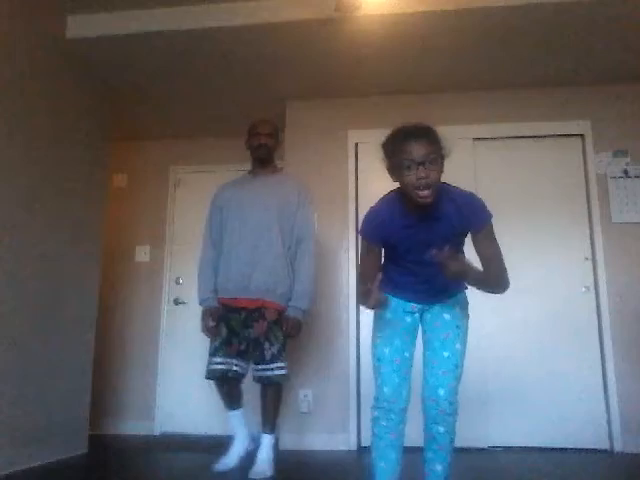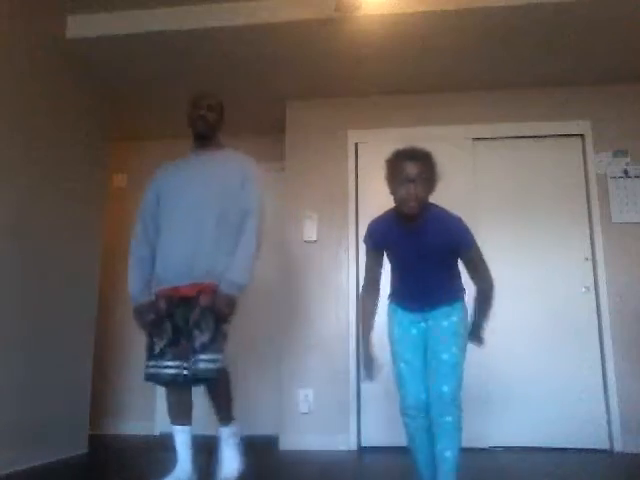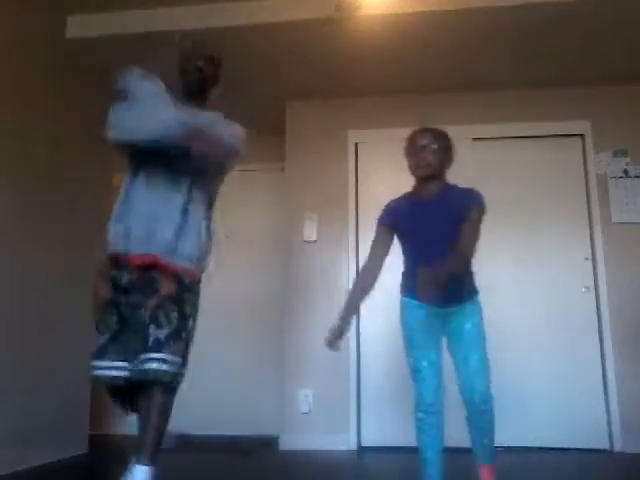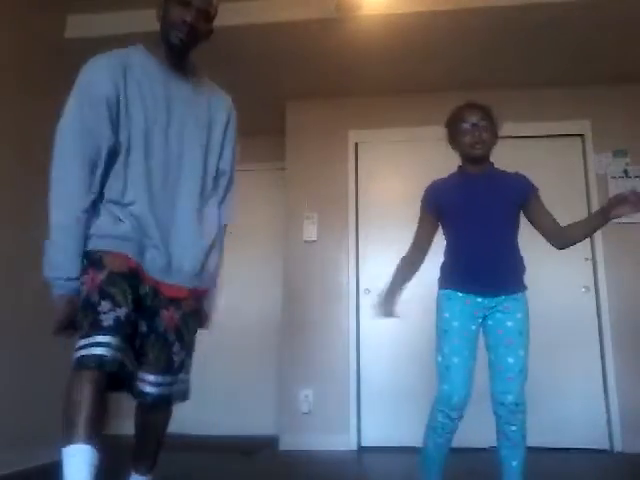
dt=0.7s
person 1, frame 1
left shoulder: (294, 192)
right shoulder: (226, 192)
left elbow: (305, 251)
right elbow: (211, 248)
left wrist: (298, 306)
right wrist: (207, 300)
left hip: (272, 300)
right hip: (229, 298)
left knee: (270, 374)
right knee: (222, 369)
left ankle: (266, 451)
right ankle: (240, 436)
person 1, frame 2
left shoulder: (240, 168)
right shoulder: (165, 175)
left elbow: (248, 229)
right elbow: (144, 234)
left wrist: (232, 285)
right wrist: (139, 293)
left hip: (213, 284)
right hip: (168, 285)
left knee: (207, 362)
right knee: (171, 368)
left ankle: (230, 439)
person 1, frame 3
left shoulder: (227, 132)
right shoulder: (152, 113)
left elbow: (210, 148)
right elbow: (129, 133)
right wrist: (186, 136)
left hip: (177, 258)
right hip: (125, 253)
left knee: (159, 365)
right knee: (111, 363)
right ankle: (150, 438)
person 1, frame 4
left shoulder: (218, 106)
right shoulder: (109, 71)
left elbow: (217, 198)
right elbow: (74, 171)
left wrist: (202, 277)
right wrist: (64, 276)
left hip: (176, 267)
right hip: (111, 248)
left knee: (160, 386)
right knee: (95, 358)
person 2, frame 1
left shoulder: (467, 206)
right shoulder: (380, 216)
left elbow: (500, 281)
right elbow: (366, 282)
left wrist: (465, 272)
right wrist: (370, 295)
left hip: (447, 302)
right hip: (396, 303)
left knee: (441, 403)
right knee: (389, 401)
person 2, frame 2
left shoulder: (451, 227)
right shoulder: (379, 230)
left elbow: (484, 282)
right elbow: (371, 288)
left wrist: (476, 327)
right wrist: (365, 344)
left hip: (446, 311)
right hip: (403, 314)
left knee: (444, 398)
right knee: (413, 403)
person 2, frame 3
left shoulder: (468, 200)
right shoulder: (396, 210)
left elbow: (464, 254)
right elbow: (371, 267)
left wrist: (435, 273)
right wrist: (344, 319)
left hip: (463, 306)
right hip: (416, 307)
left knee: (479, 395)
right knee: (427, 401)
person 2, frame 4
left shoulder: (517, 185)
right shoulder: (439, 192)
left elbow: (559, 236)
right elbow: (417, 251)
left wrist: (608, 212)
right wrist: (393, 289)
left hip: (510, 298)
right hip: (458, 298)
left knee: (510, 399)
right knee: (450, 396)
